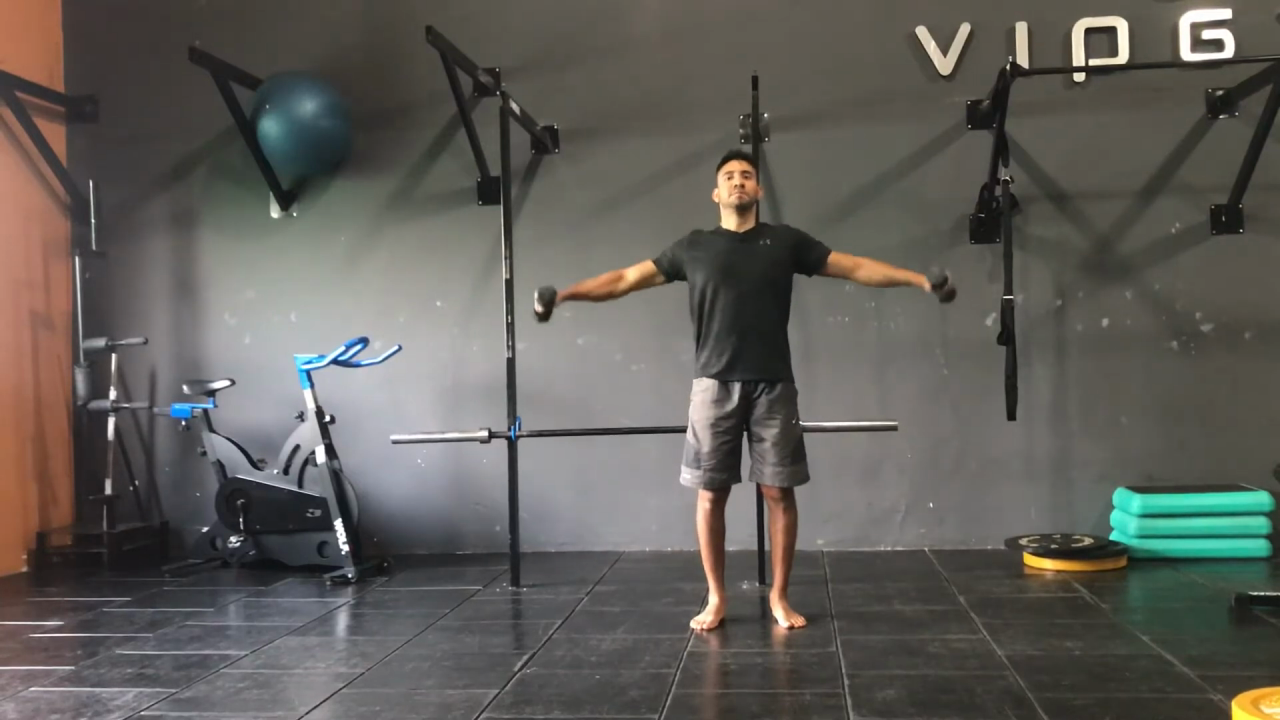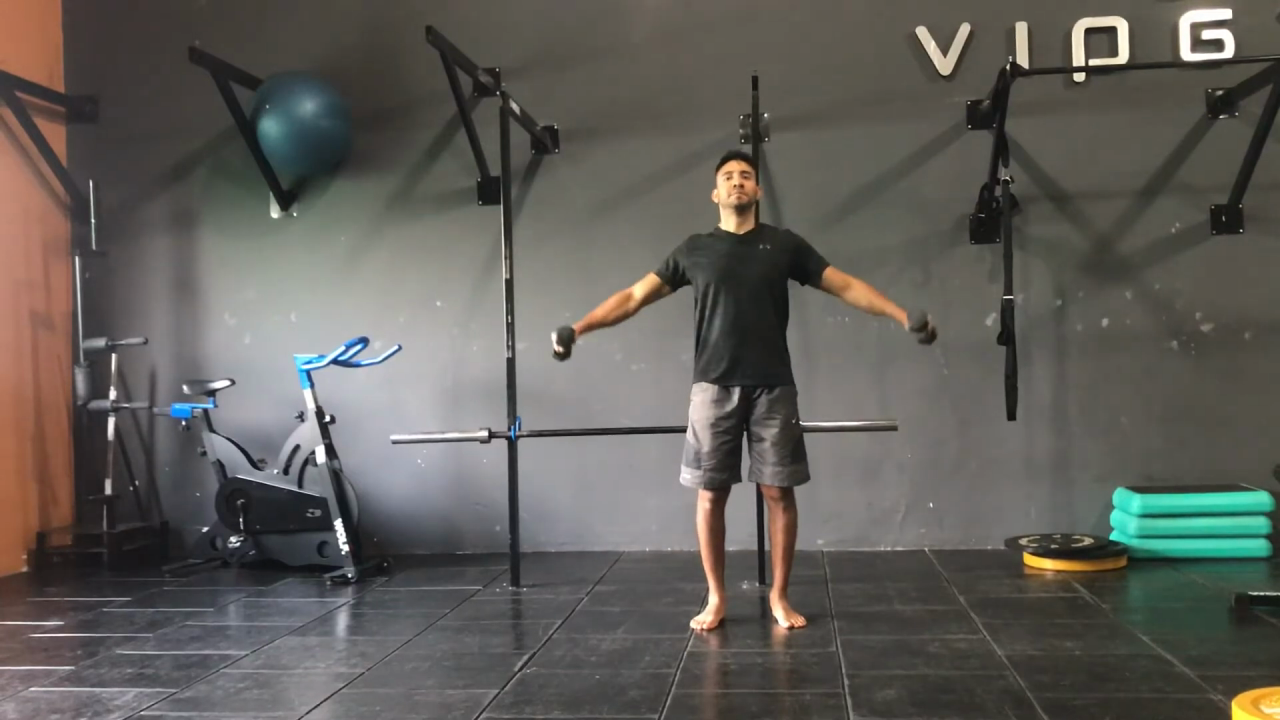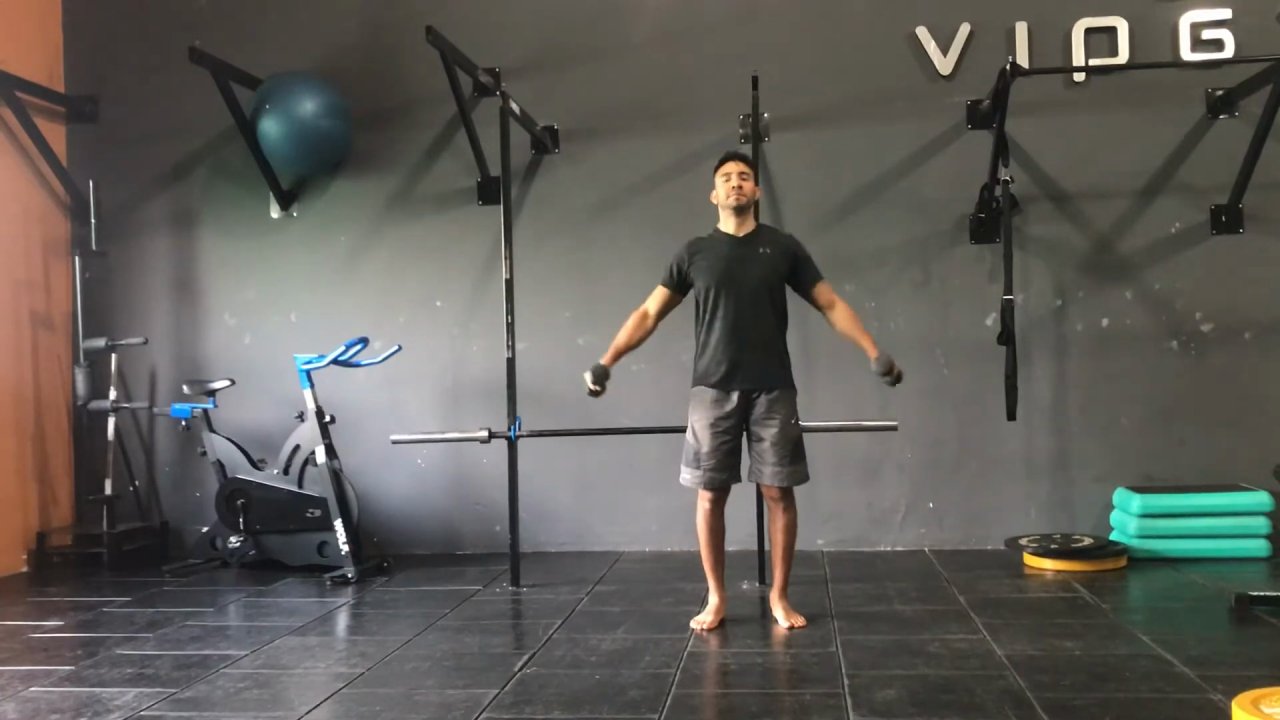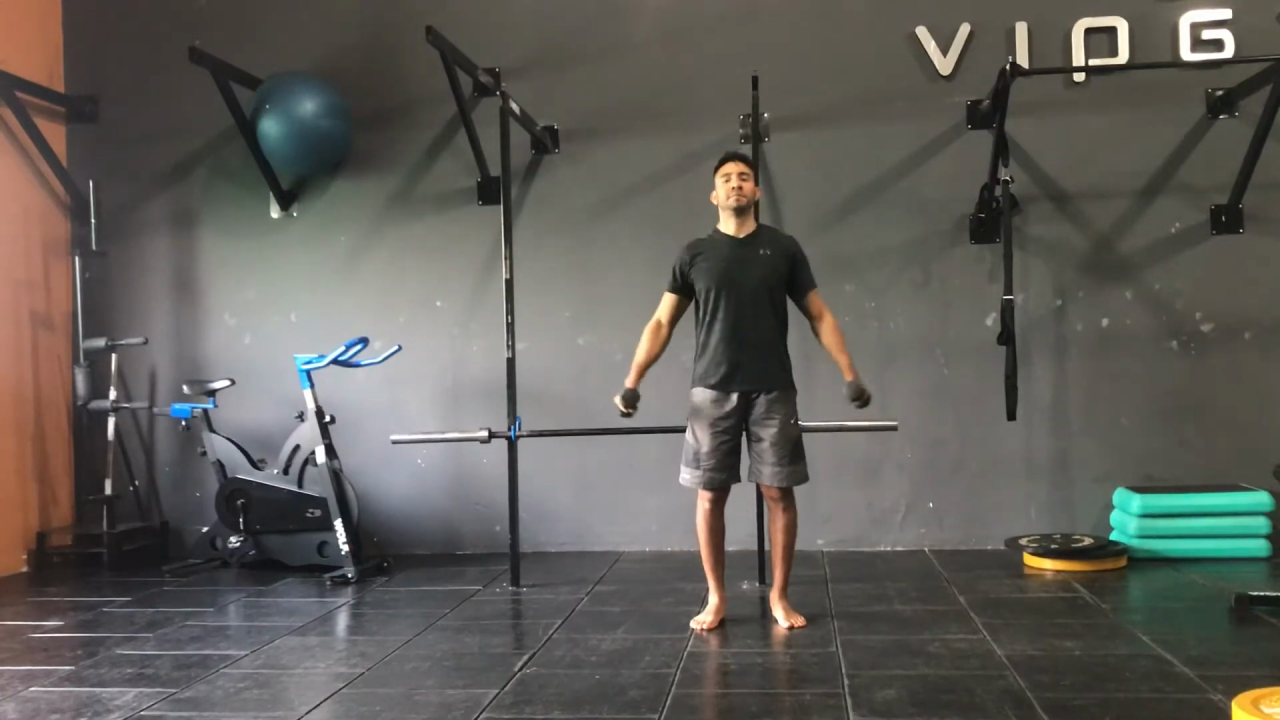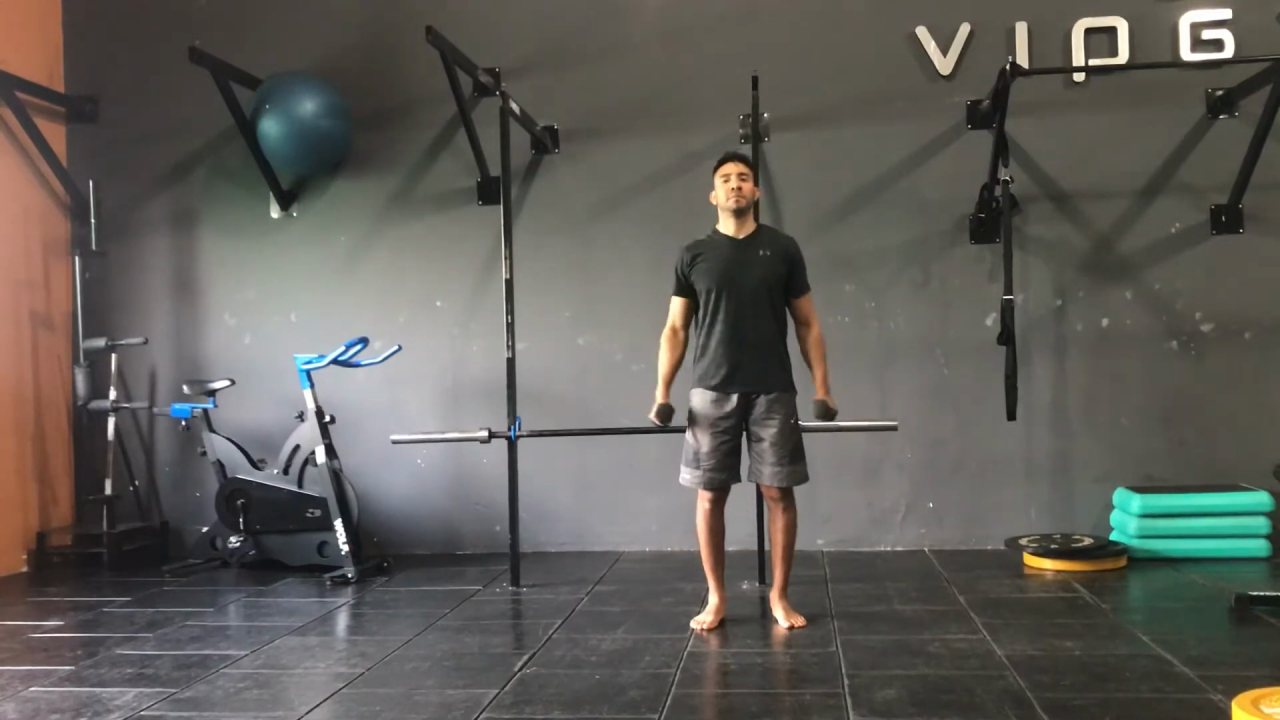
dt=0.2s
person 1, frame 1
left shoulder: (785, 241)
right shoulder: (693, 247)
left elbow: (856, 267)
right elbow: (627, 278)
left wrist: (919, 278)
right wrist: (565, 293)
left hip: (773, 386)
right hip: (714, 385)
left knee: (780, 492)
right knee: (710, 494)
left ankle: (779, 595)
right ankle: (716, 598)
person 1, frame 2
left shoulder: (784, 244)
right shoulder: (694, 250)
left elbow: (846, 285)
right elbow: (634, 296)
left wrist: (903, 315)
right wrist: (578, 327)
left hip: (774, 388)
right hip: (714, 388)
left knee: (780, 492)
right knee: (710, 494)
left ankle: (779, 595)
right ankle: (715, 597)
person 1, frame 3
left shoulder: (783, 247)
right shoulder: (695, 253)
left elbow: (832, 304)
right elbow: (648, 312)
left wrist: (875, 351)
right wrist: (606, 361)
left hip: (773, 390)
right hip: (713, 391)
left knee: (780, 492)
right knee: (710, 494)
left ankle: (779, 596)
right ankle: (715, 598)
person 1, frame 4
left shoulder: (783, 248)
right shoulder: (695, 254)
left elbow: (820, 315)
right elbow: (661, 321)
left wrist: (849, 373)
right wrist: (632, 379)
left hip: (773, 391)
right hip: (713, 391)
left knee: (780, 493)
right knee: (710, 495)
left ankle: (779, 596)
right ankle: (716, 598)
person 1, frame 5
left shoulder: (783, 248)
right shoulder: (694, 255)
left elbow: (808, 322)
right elbow: (675, 328)
left wrist: (822, 387)
right wrist: (662, 392)
left hip: (773, 392)
right hip: (712, 392)
left knee: (779, 493)
right knee: (710, 495)
left ankle: (779, 596)
right ankle: (715, 598)
